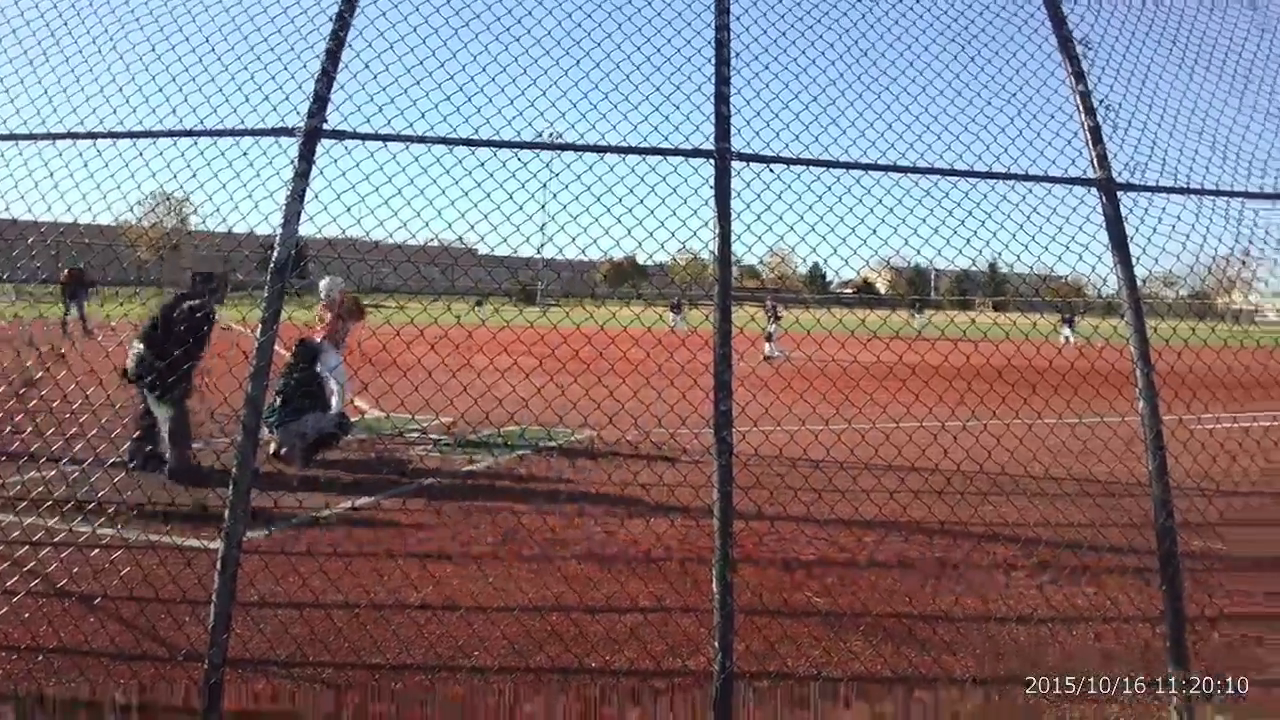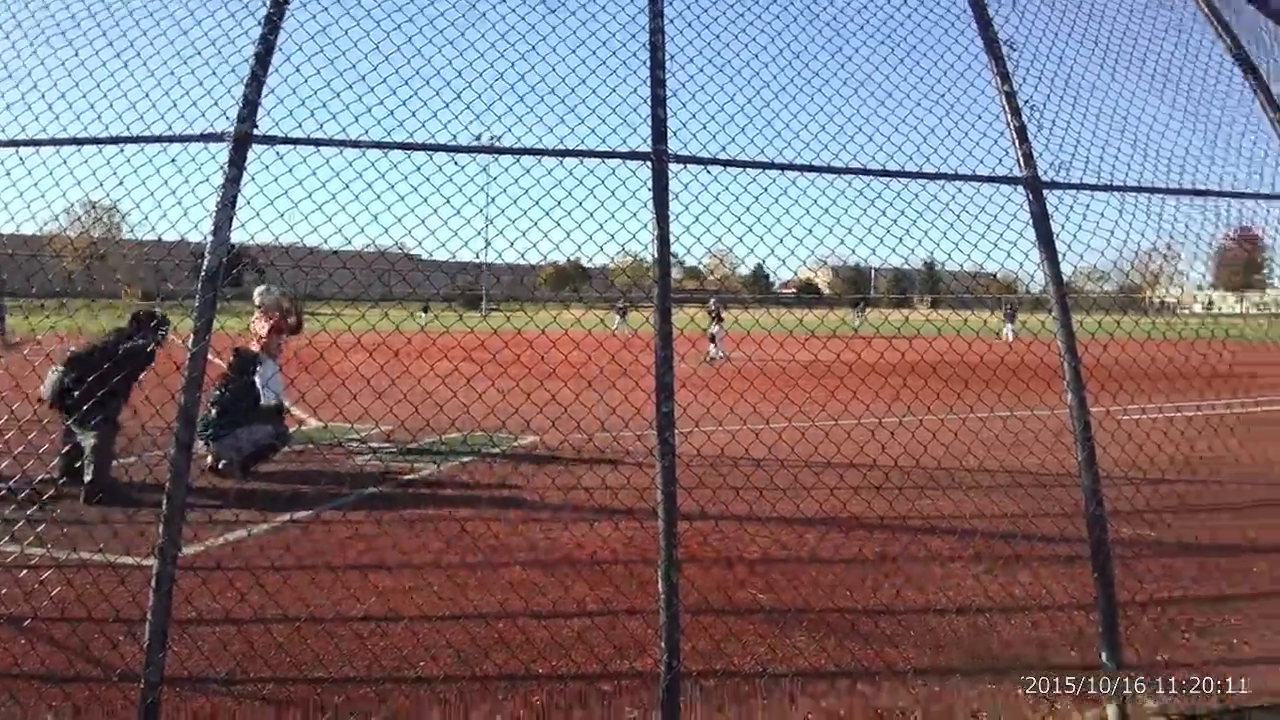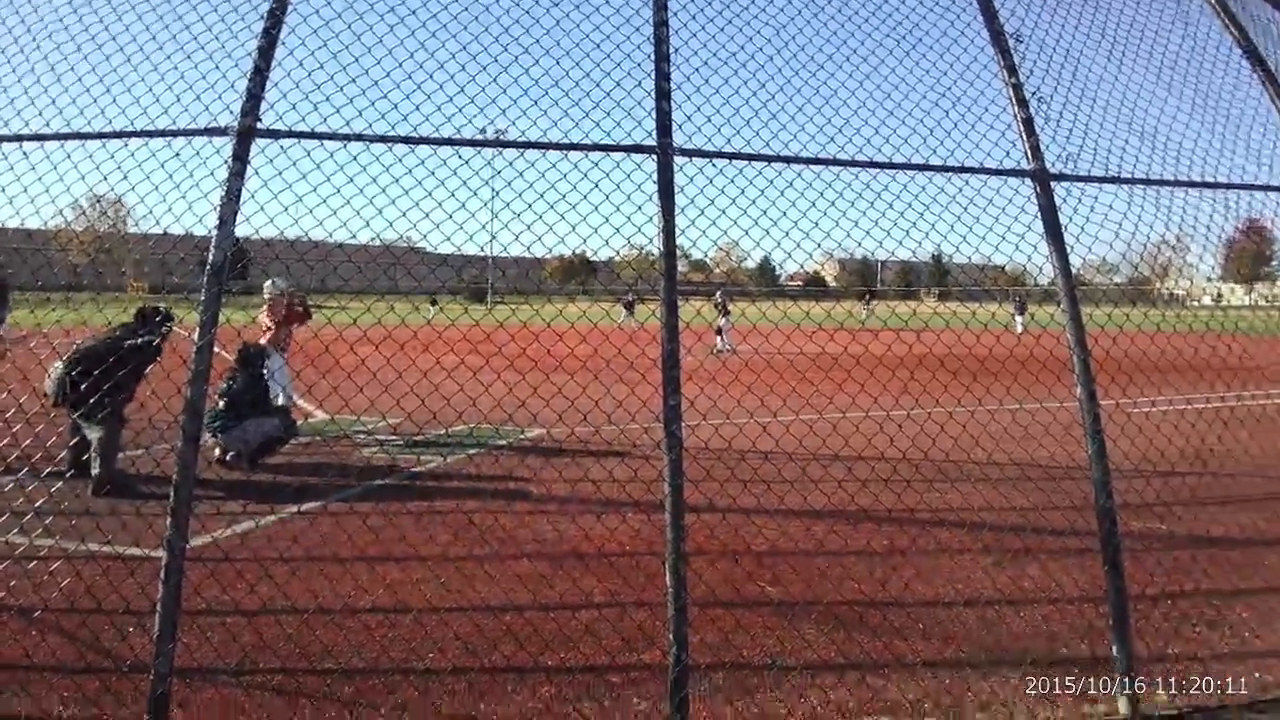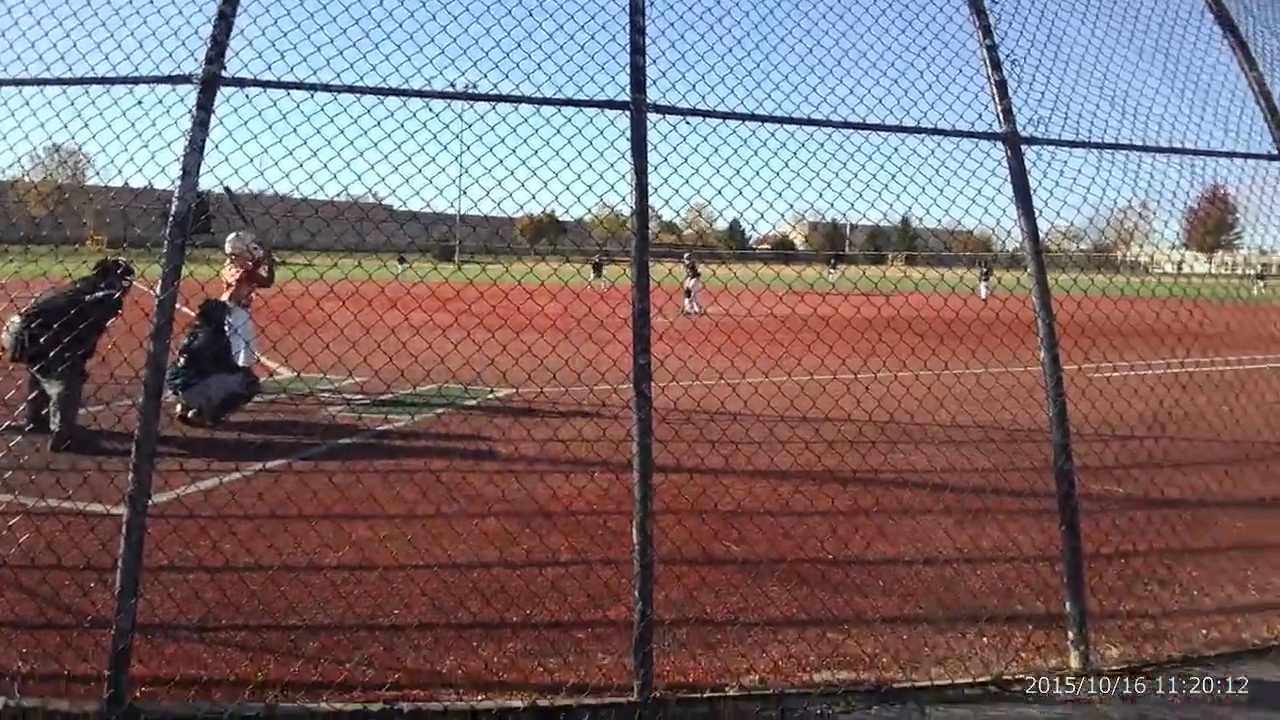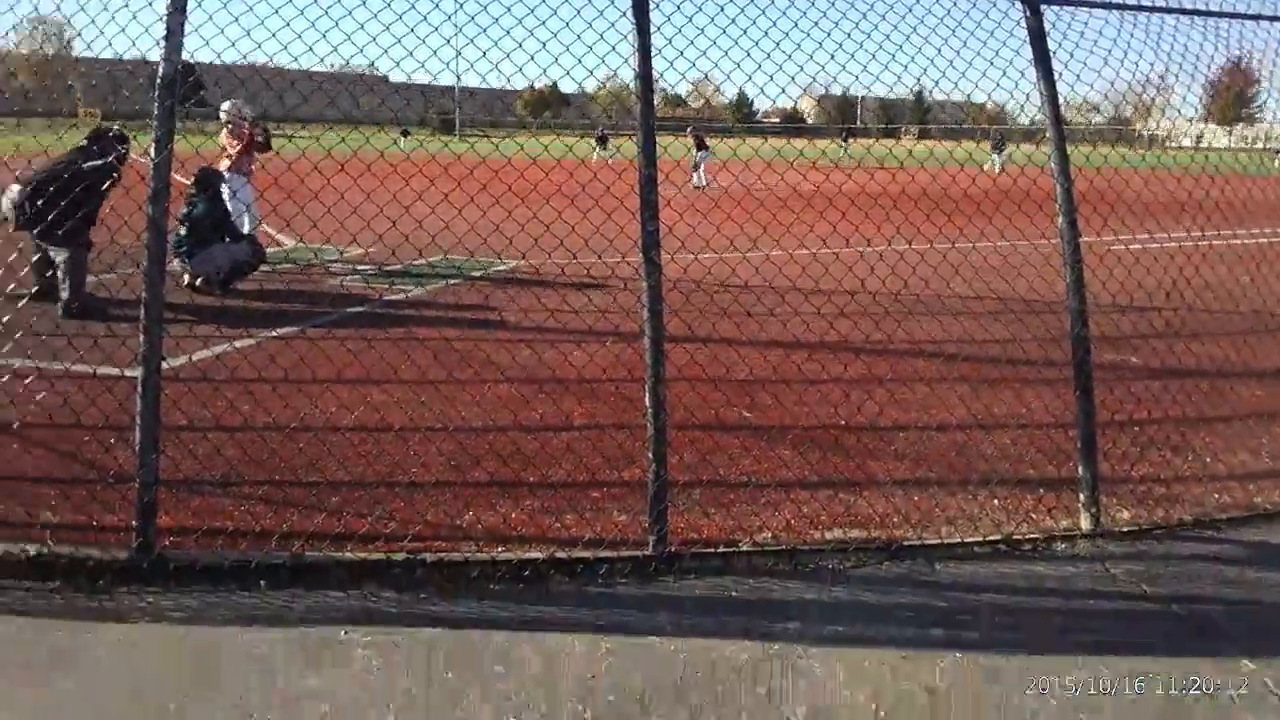
dt=0.5s
person 1, frame 1
left shoulder: (182, 301)
right shoulder: (200, 310)
right elbow: (191, 350)
right wrist: (183, 379)
left hip: (143, 360)
right hip: (155, 364)
left knee: (150, 412)
right knee: (173, 413)
left ankle: (139, 456)
right ankle: (178, 466)
person 1, frame 2
left shoulder: (120, 336)
right shoulder: (142, 348)
left hip: (62, 382)
right hip: (71, 387)
left knee: (79, 427)
right knee: (100, 433)
left ankle: (68, 472)
right ankle: (95, 488)
person 1, frame 3
left shoulder: (124, 332)
right shoulder: (146, 345)
left hip: (62, 376)
right hip: (73, 382)
left knee: (85, 420)
right knee: (105, 427)
left ankle: (75, 465)
right ankle: (102, 480)
person 1, frame 4
left shoulder: (83, 286)
right shoulder: (107, 299)
right wrist: (77, 360)
left hip: (19, 330)
right hip: (31, 336)
left knee: (43, 374)
right knee: (66, 382)
left ankle: (34, 420)
right ankle: (63, 435)
person 1, frame 5
left shoulder: (80, 155)
right shoulder: (106, 167)
right elbow: (87, 207)
right wrist: (80, 231)
left hip: (21, 199)
right hip: (36, 204)
left knee: (46, 244)
right knee: (71, 250)
left ankle: (44, 287)
right ankle: (72, 303)
